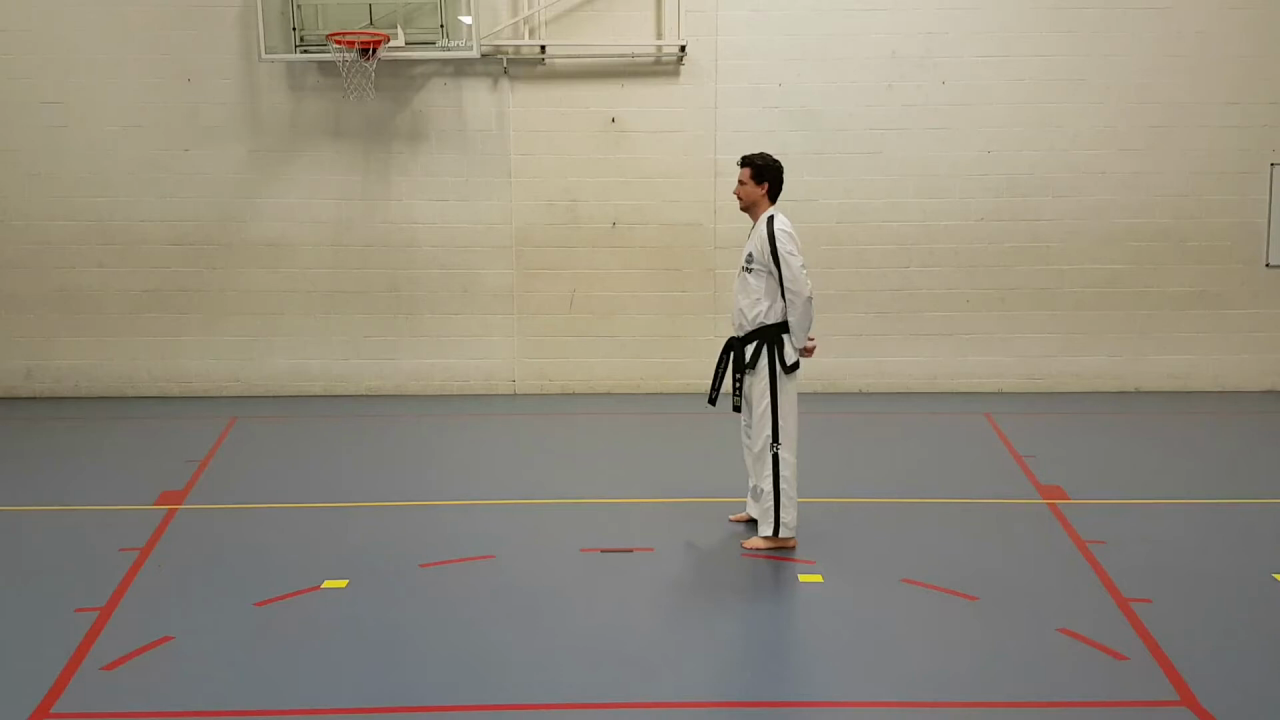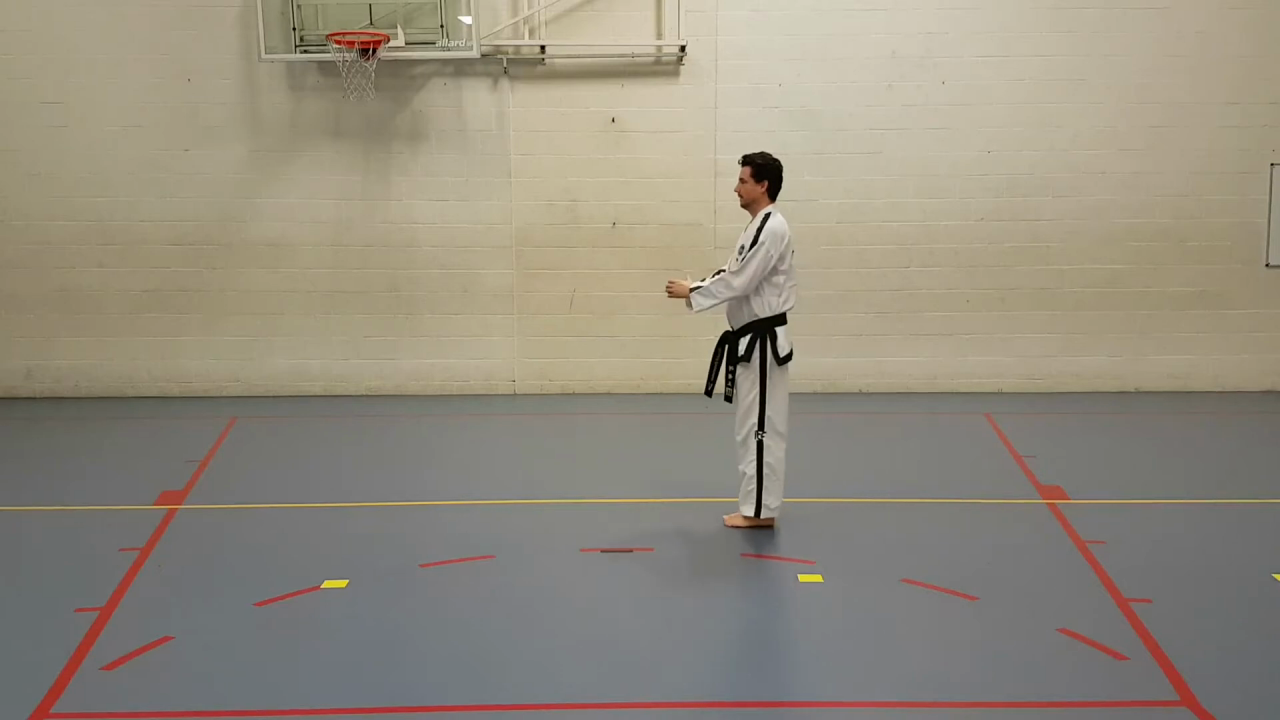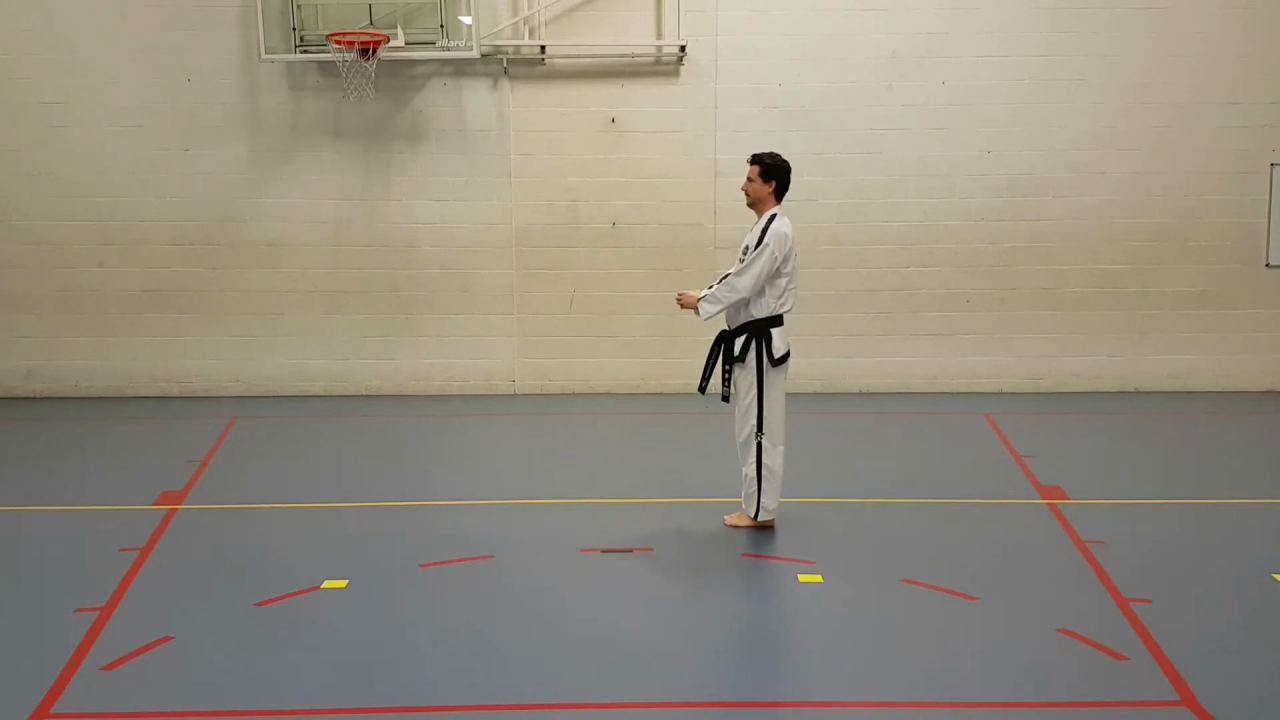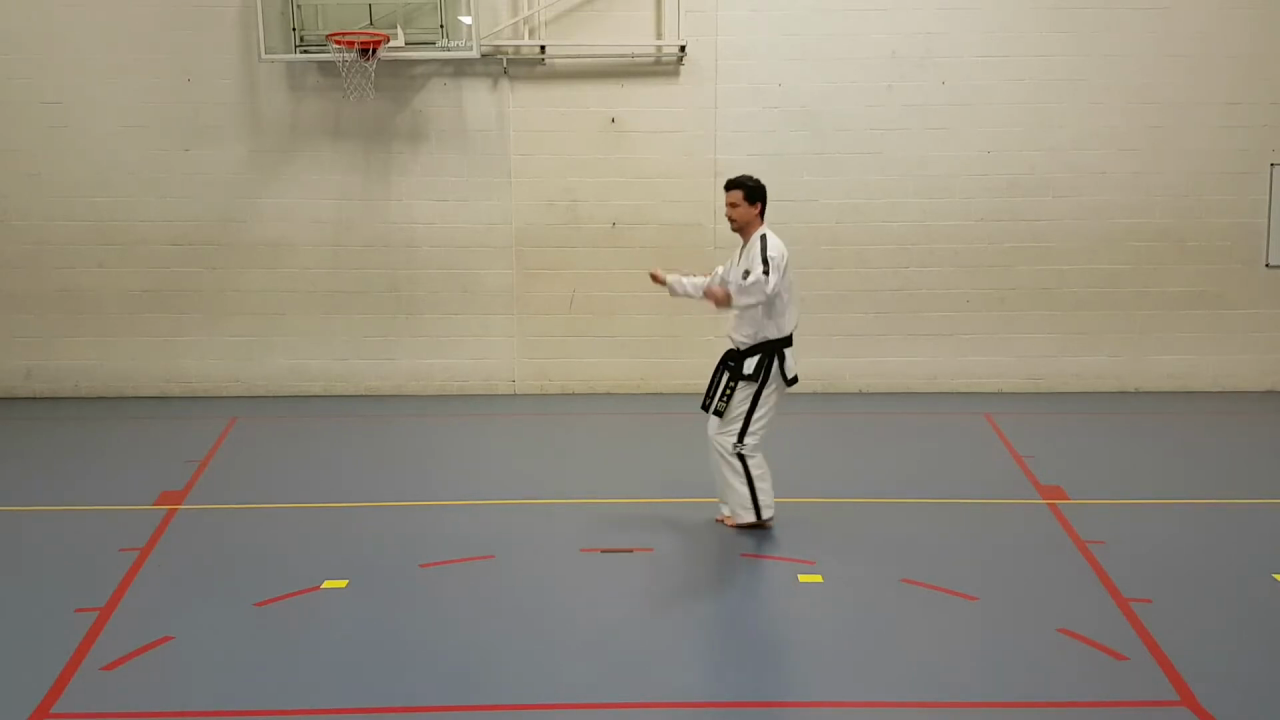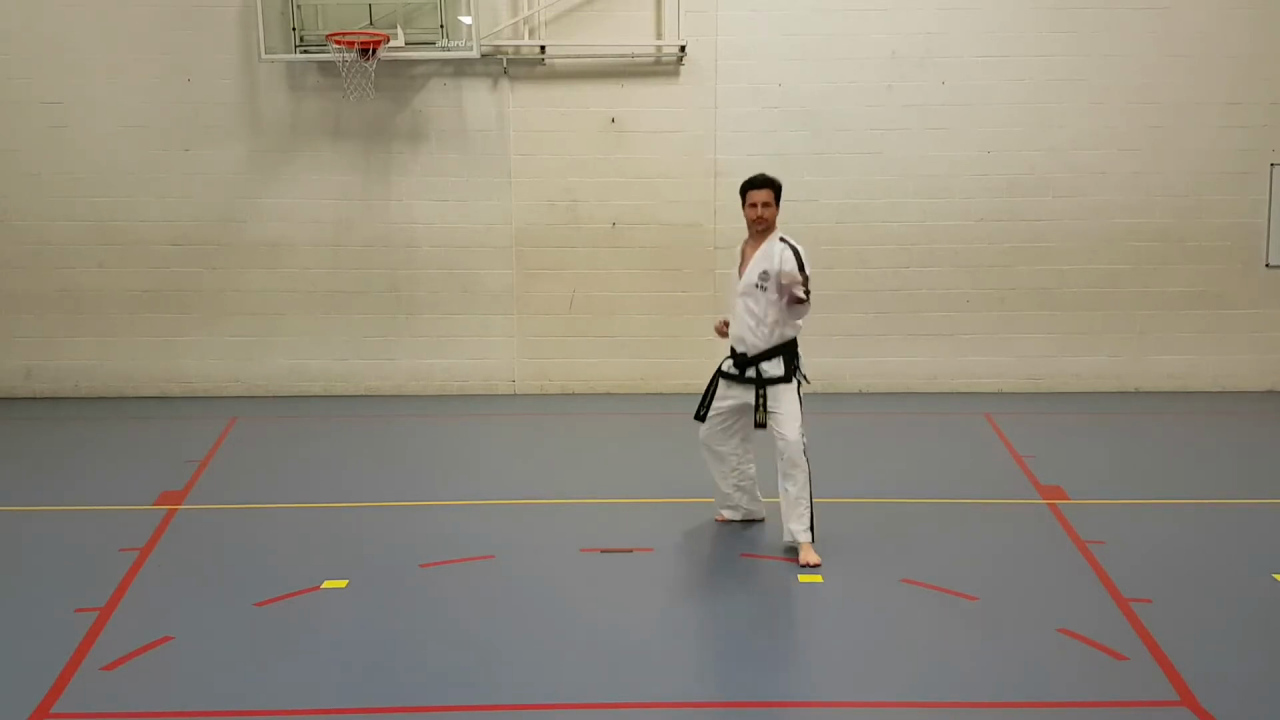
dt=1s
person 1, frame 1
left shoulder: (774, 231)
right shoulder: (762, 229)
left elbow: (799, 291)
left wrist: (799, 342)
right wrist: (797, 340)
left hip: (769, 351)
right hip: (756, 348)
left knee: (772, 439)
right knee: (755, 434)
left ankle: (779, 530)
right ankle: (761, 506)
person 1, frame 2
left shoulder: (771, 229)
right shoulder: (759, 226)
left elbow: (739, 282)
right elbow: (731, 273)
left wrist: (691, 293)
right wrist: (692, 288)
left hip: (762, 342)
right hip: (752, 340)
left knee: (759, 427)
right knee: (751, 426)
left ankle: (760, 510)
right ankle: (756, 504)
person 1, frame 3
left shoulder: (775, 231)
right shoulder: (765, 227)
left elbow: (744, 285)
right elbow: (737, 277)
left wrist: (700, 303)
right wrist: (701, 296)
left hip: (760, 342)
right hip: (752, 339)
left knee: (760, 428)
right knee: (752, 427)
left ankle: (761, 511)
right ankle: (756, 505)
person 1, frame 4
left shoulder: (769, 248)
right shoulder: (745, 251)
left elbow: (765, 286)
right elbow: (715, 283)
left wrist: (729, 296)
right wrist: (670, 282)
left hip: (765, 362)
right hip: (750, 359)
left knee: (729, 436)
right knee: (725, 433)
left ankle: (757, 511)
right ankle: (741, 507)
person 1, frame 5
left shoulder: (789, 252)
right shoulder: (739, 251)
left elbow: (798, 309)
left wrist: (794, 296)
right wrist: (726, 323)
left hip: (777, 367)
right hip: (738, 365)
left knee: (790, 445)
right knee: (715, 437)
left ankle: (802, 538)
right ankle: (744, 507)
